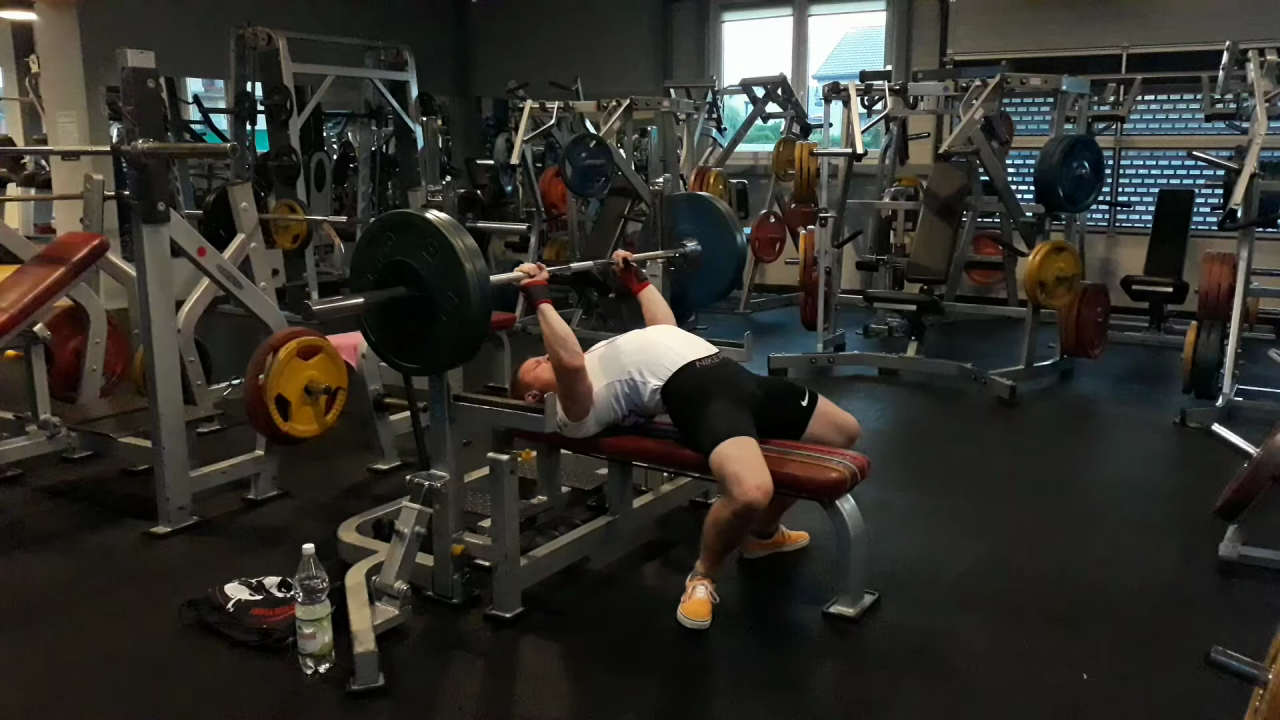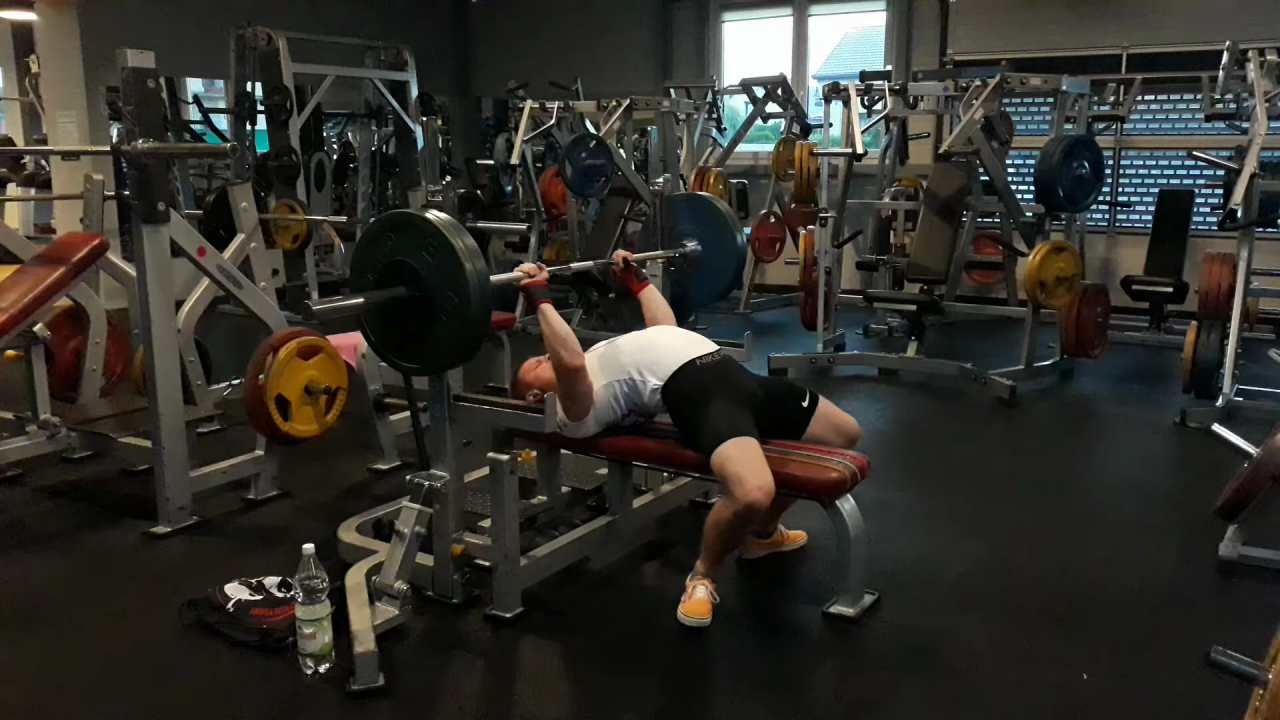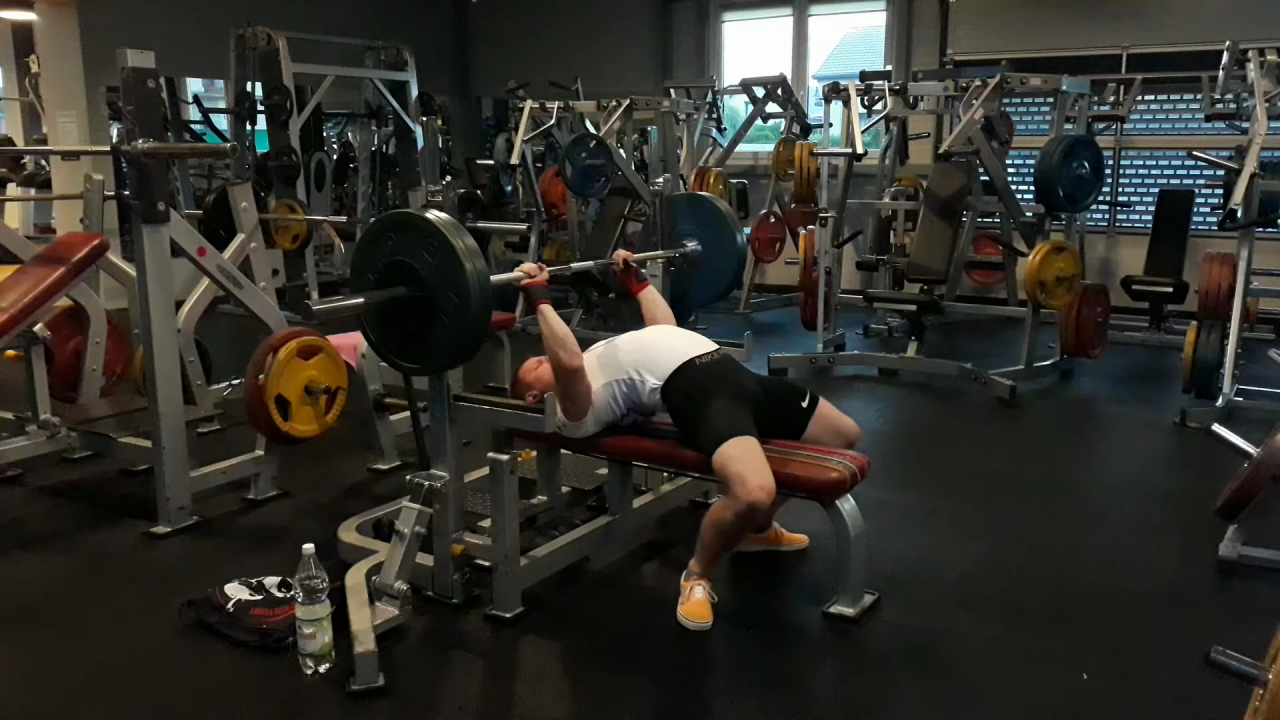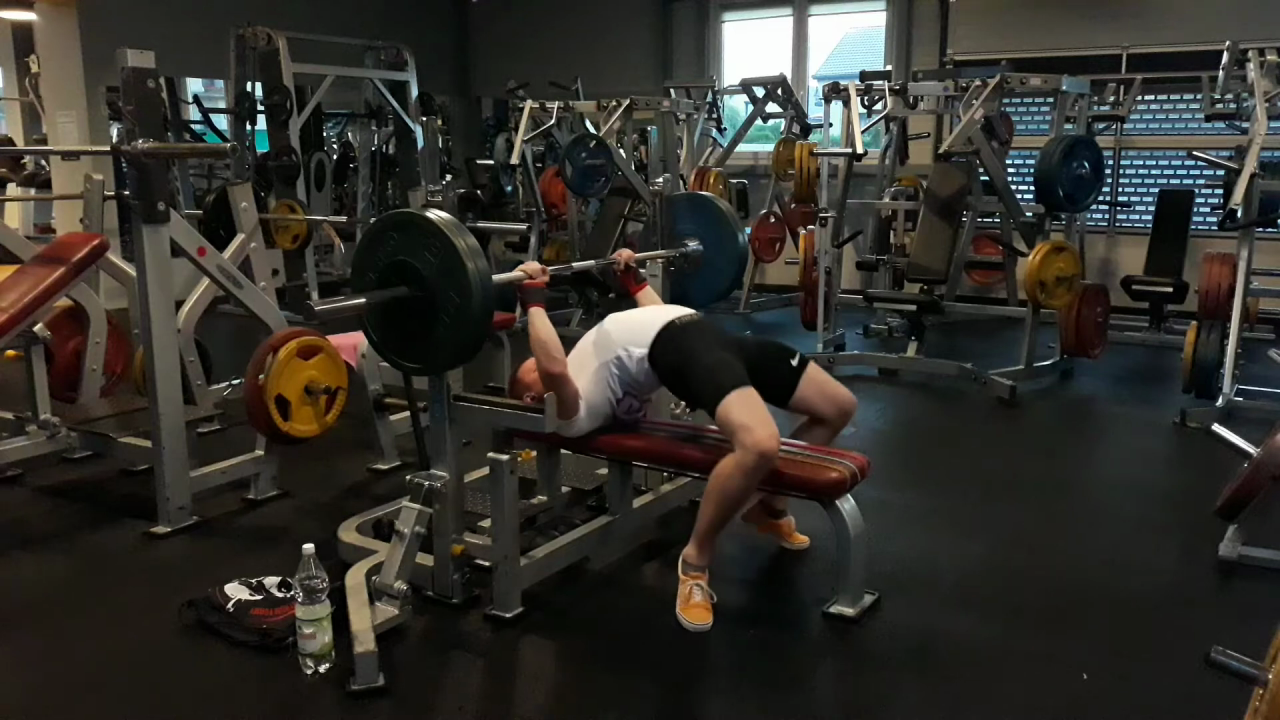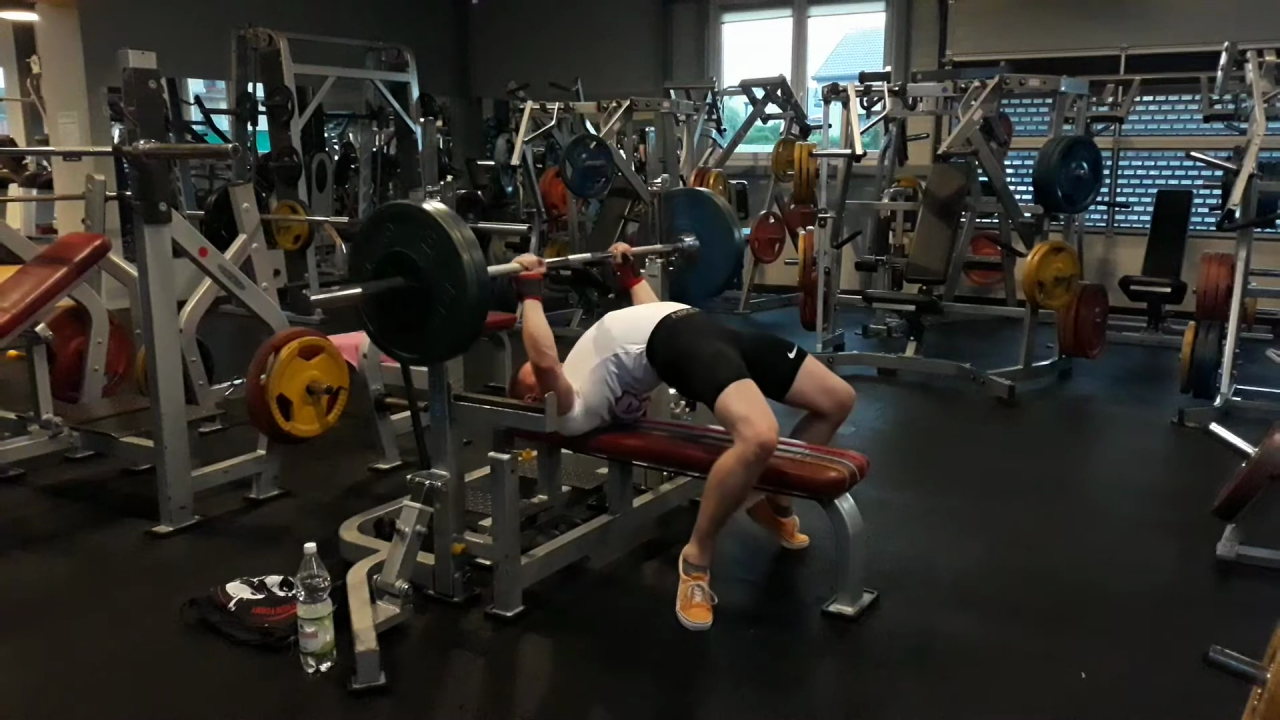
dt=0.3s
person 1, frame 1
left shoulder: (602, 366)
right shoulder: (574, 410)
left elbow: (665, 330)
right elbow: (571, 362)
left wrist: (635, 277)
right wrist: (540, 299)
left knee: (844, 433)
right knee: (751, 493)
left ankle: (763, 531)
right ankle: (702, 575)
person 1, frame 2
left shoulder: (602, 366)
right shoulder: (575, 412)
left elbow: (665, 329)
right elbow: (571, 362)
left wrist: (635, 278)
right wrist: (540, 299)
left knee: (845, 435)
right knee: (753, 494)
left ankle: (762, 532)
right ankle: (703, 575)
person 1, frame 3
left shoulder: (604, 368)
right shoulder: (574, 412)
left elbow: (665, 330)
right elbow: (570, 362)
left wrist: (635, 278)
right wrist: (540, 299)
left knee: (844, 437)
right knee: (754, 494)
left ankle: (758, 528)
right ankle: (698, 575)
person 1, frame 4
left shoulder: (596, 370)
left elbow: (656, 315)
right elbow: (555, 369)
left wrist: (633, 279)
right wrist: (534, 300)
left knee: (839, 406)
right knee: (759, 445)
left ankle: (771, 508)
right ankle: (695, 561)
person 1, frame 5
left shoulder: (596, 368)
left elbow: (650, 312)
right elbow: (546, 362)
left wrist: (629, 272)
right wrist: (529, 292)
left knee: (838, 400)
right knee: (758, 437)
left ankle: (776, 504)
right ankle: (696, 560)
